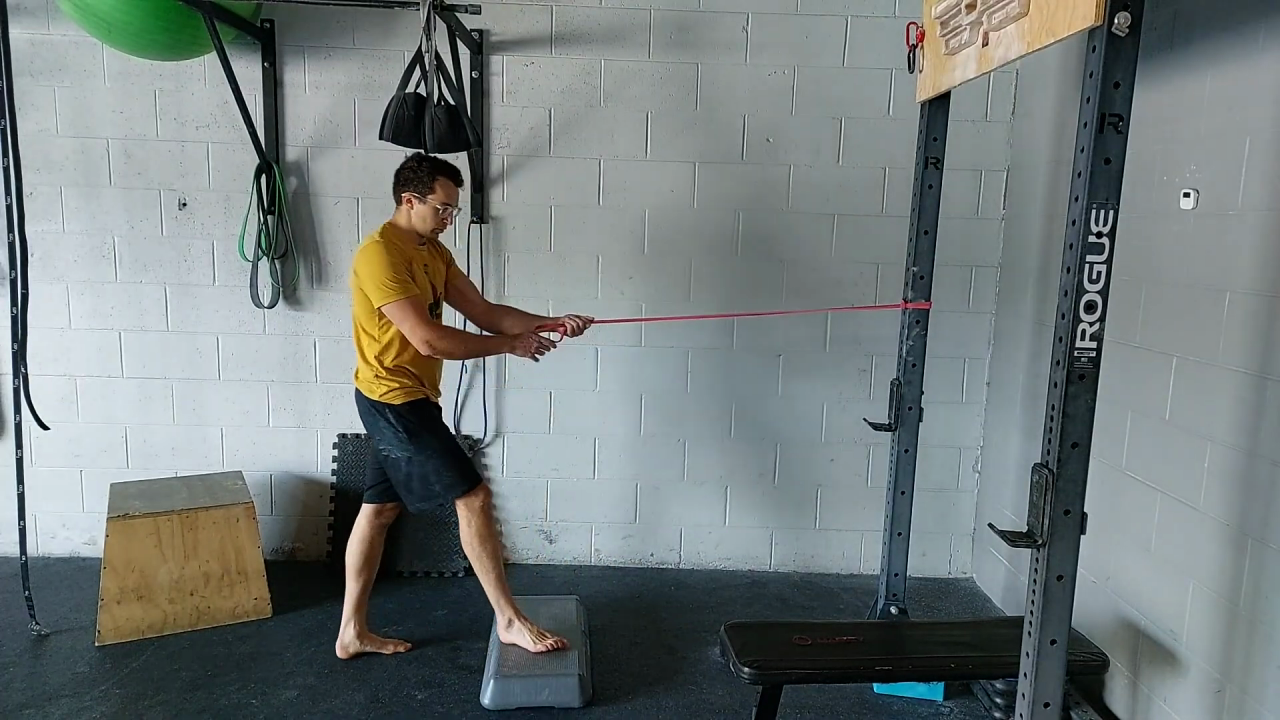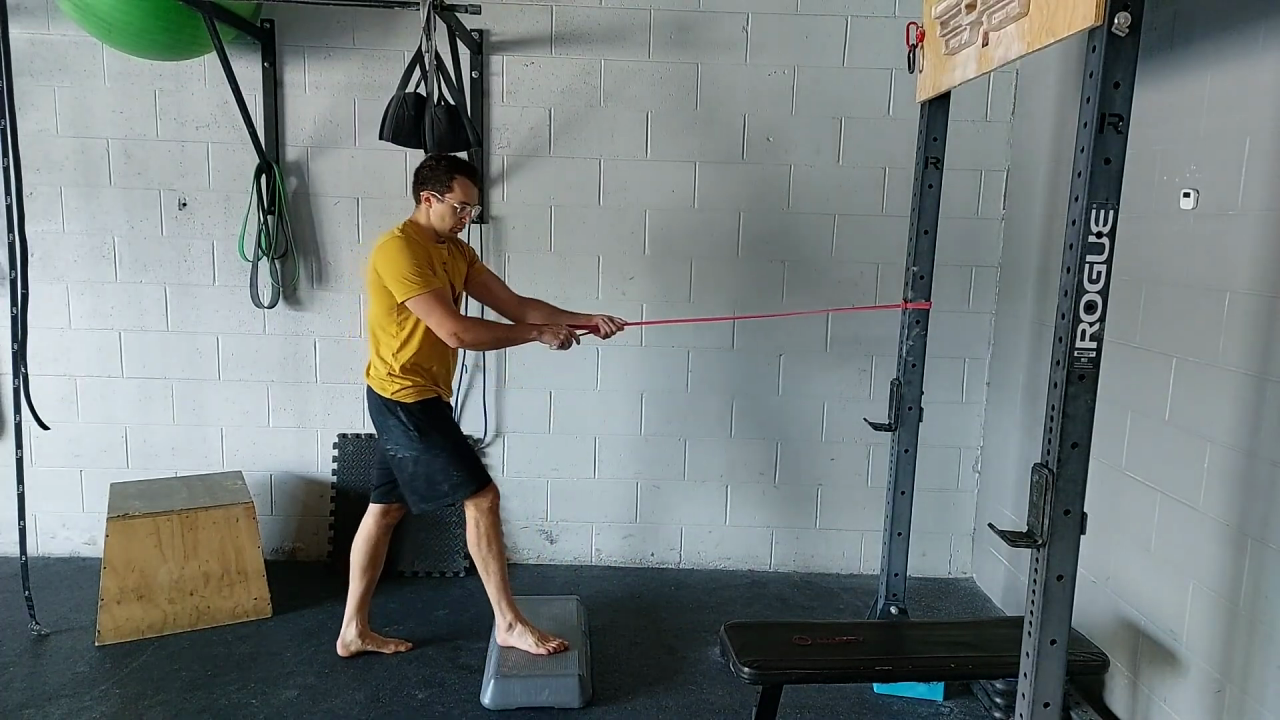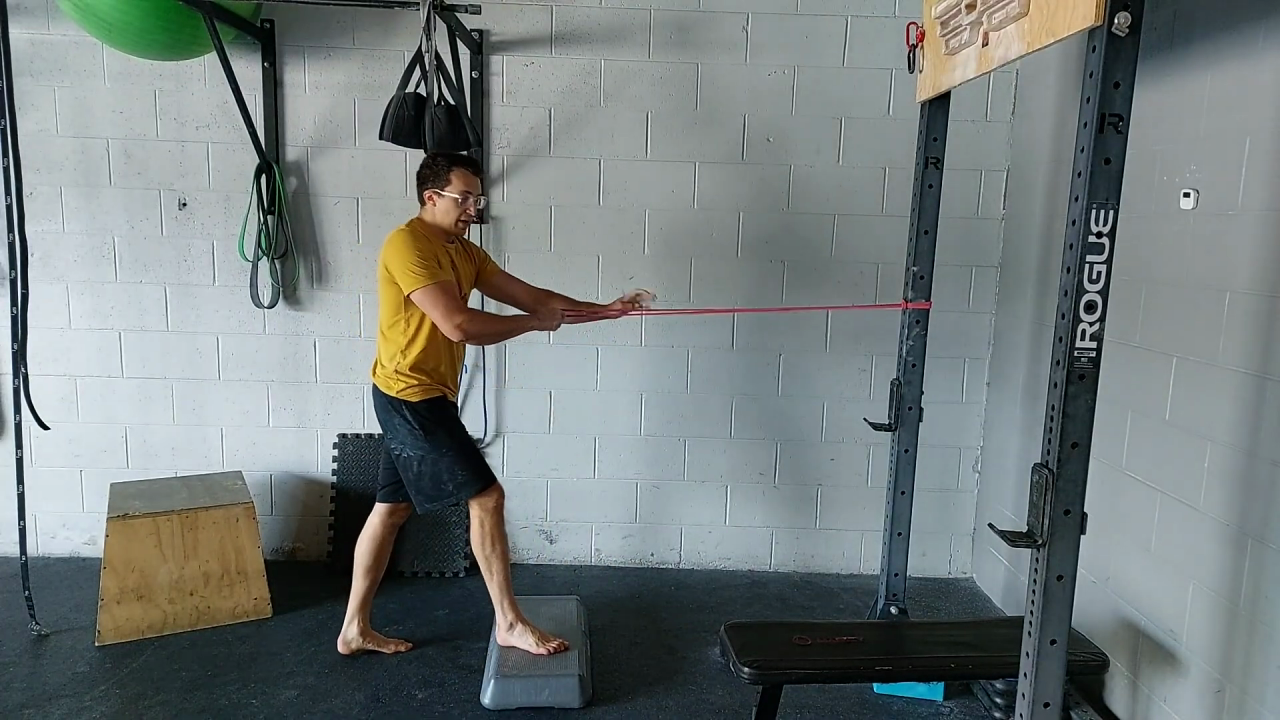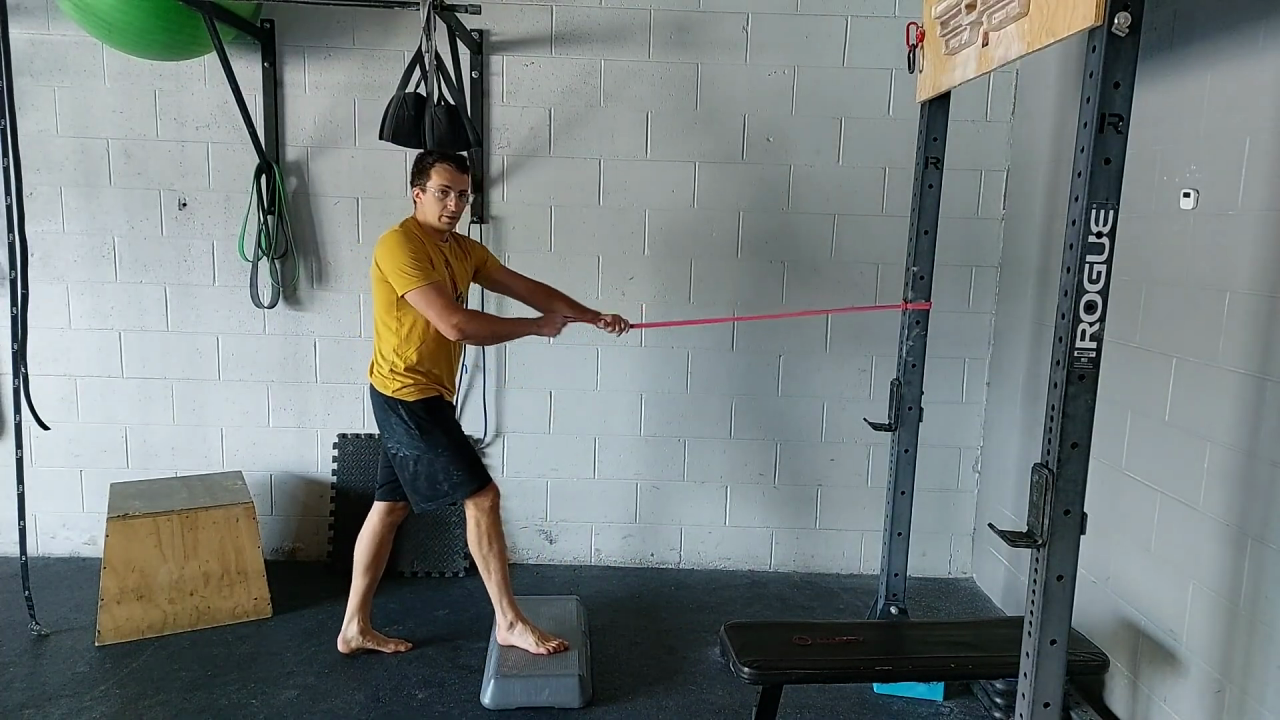
dt=0.5s
person 1, frame 1
left shoulder: (432, 251)
right shoulder: (380, 255)
left elbow: (484, 313)
right elbow: (428, 339)
left wrist: (549, 323)
right wrist: (511, 345)
left hip: (402, 401)
right hip: (395, 401)
left knee: (378, 510)
right knee: (473, 497)
left ankle: (352, 630)
right ankle: (509, 619)
person 1, frame 2
left shoulder: (455, 251)
right shoulder: (399, 251)
left elbow: (513, 305)
right elbow: (456, 332)
left wrist: (582, 320)
right wrist: (539, 334)
left hip: (411, 399)
right hip: (406, 399)
left knee: (384, 509)
right knee: (482, 497)
left ankle: (353, 628)
right ankle: (508, 623)
person 1, frame 3
left shoulder: (464, 252)
right shoulder: (408, 244)
left elbow: (527, 294)
right elbow: (459, 326)
left wrist: (599, 310)
right wrist: (535, 324)
left hip: (419, 398)
right hip: (412, 397)
left knee: (391, 508)
right knee: (486, 497)
left ankle: (355, 627)
right ankle: (509, 622)
person 1, frame 4
left shoulder: (463, 249)
right shoulder: (400, 245)
left elbow: (530, 289)
right elbow: (455, 326)
left wrist: (592, 315)
right wrist: (537, 326)
left hip: (421, 397)
right hip: (408, 397)
left knee: (389, 507)
right knee: (482, 497)
left ankle: (355, 626)
right ankle: (509, 622)
